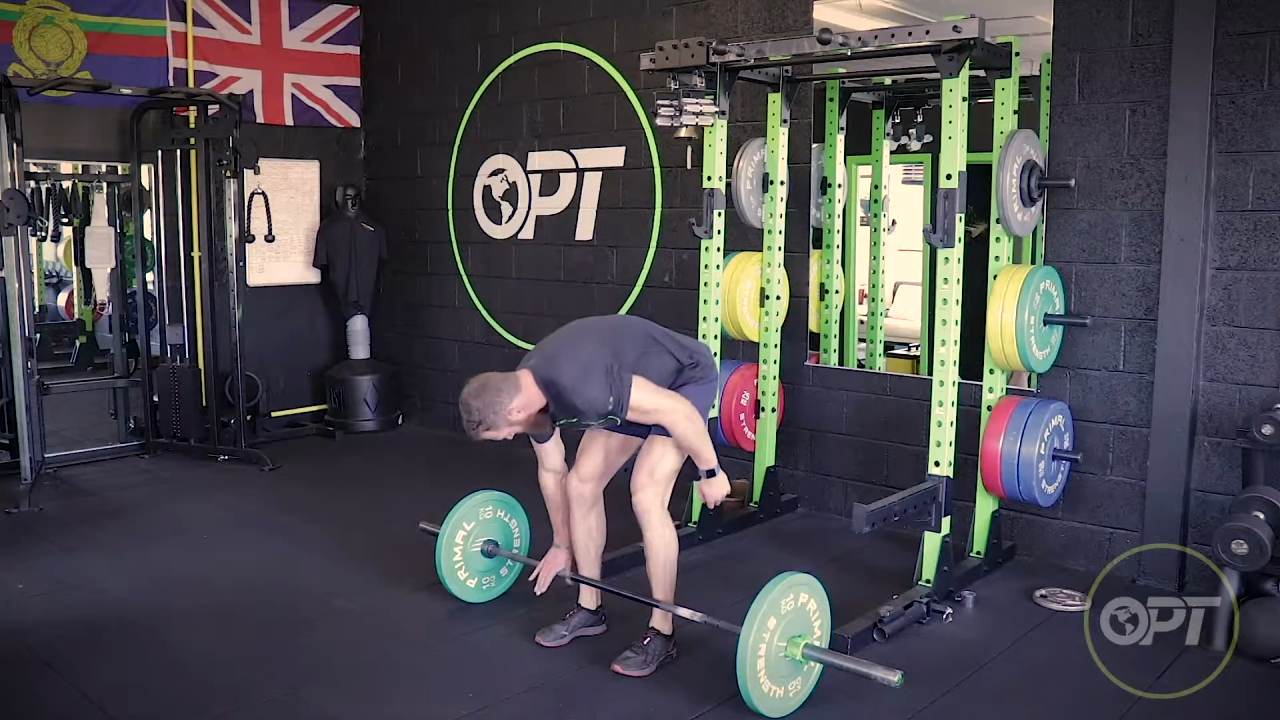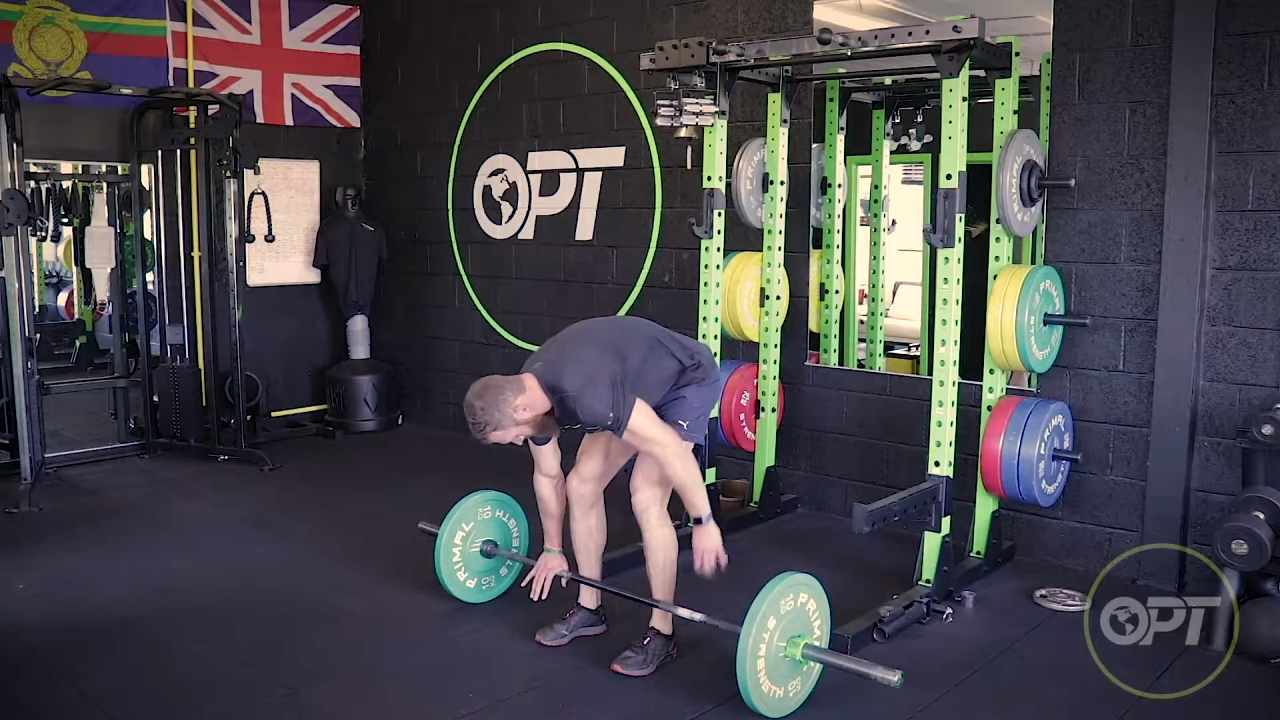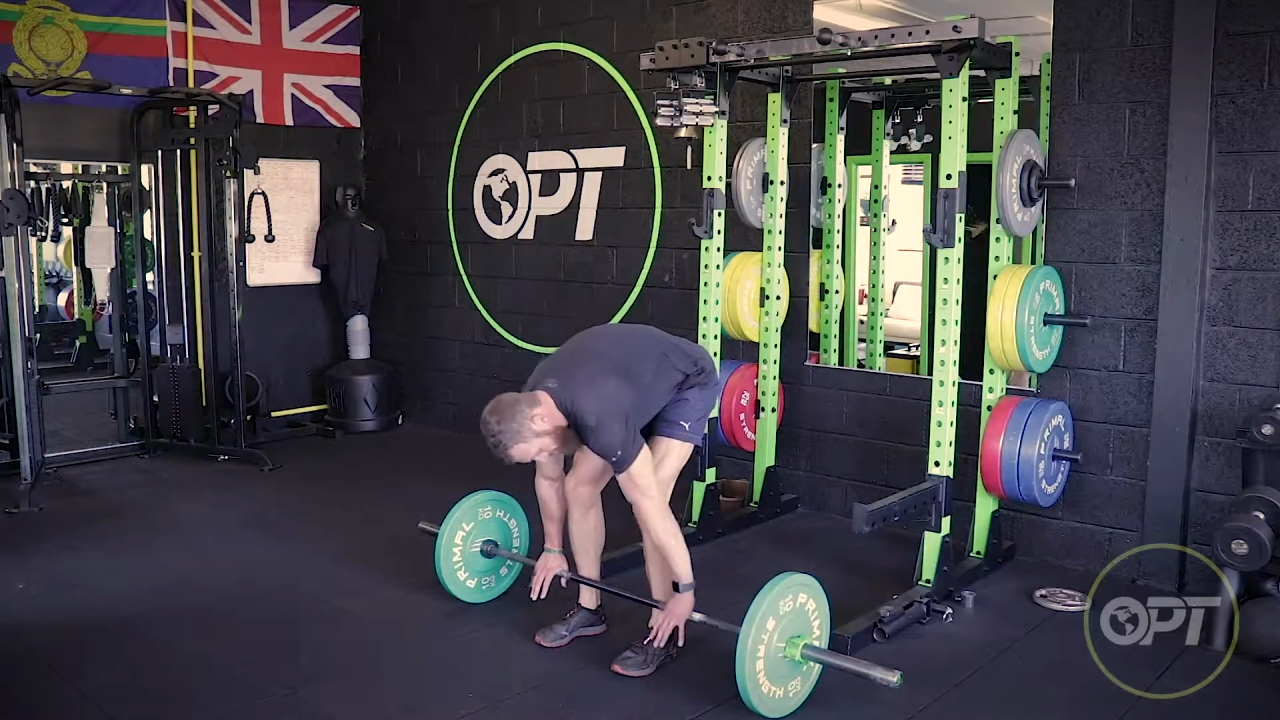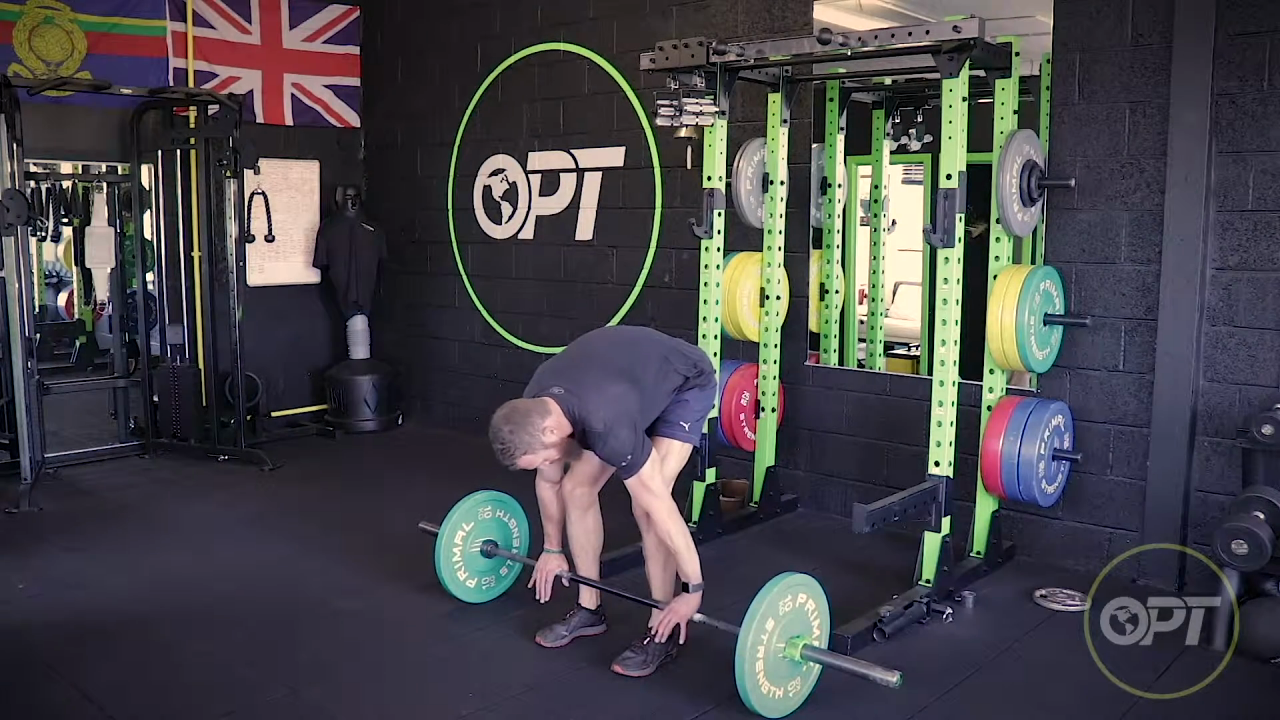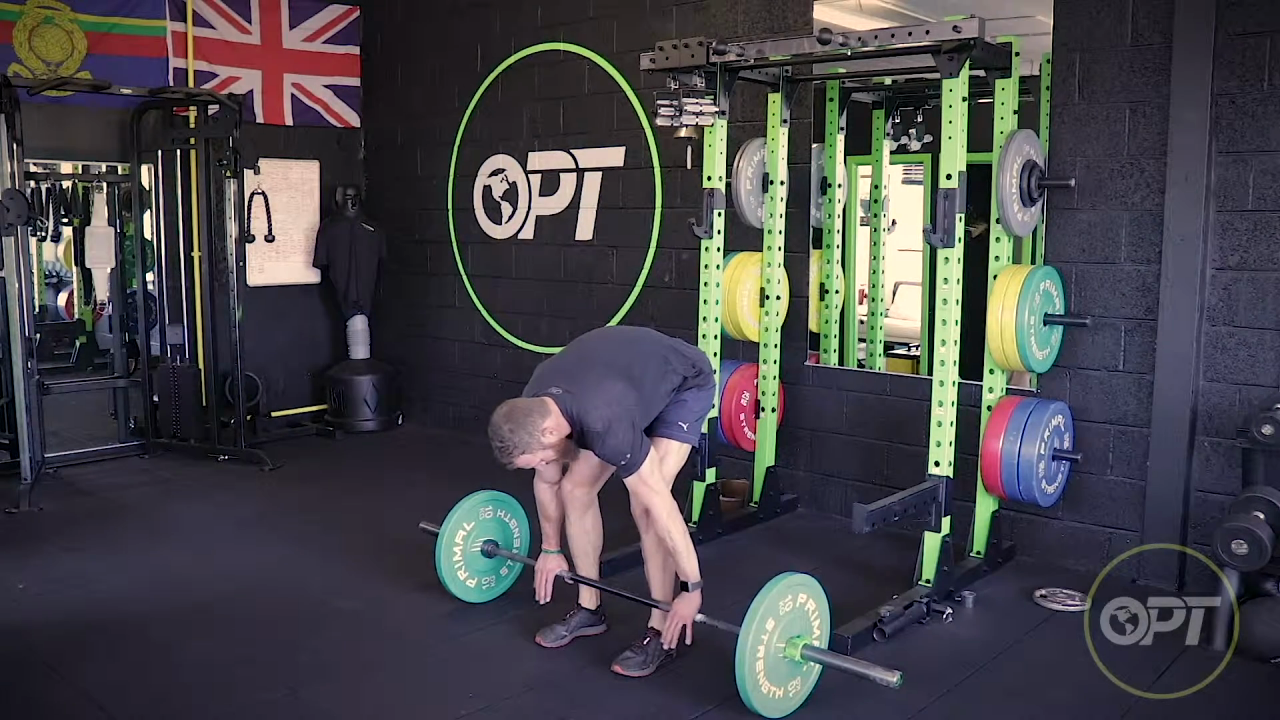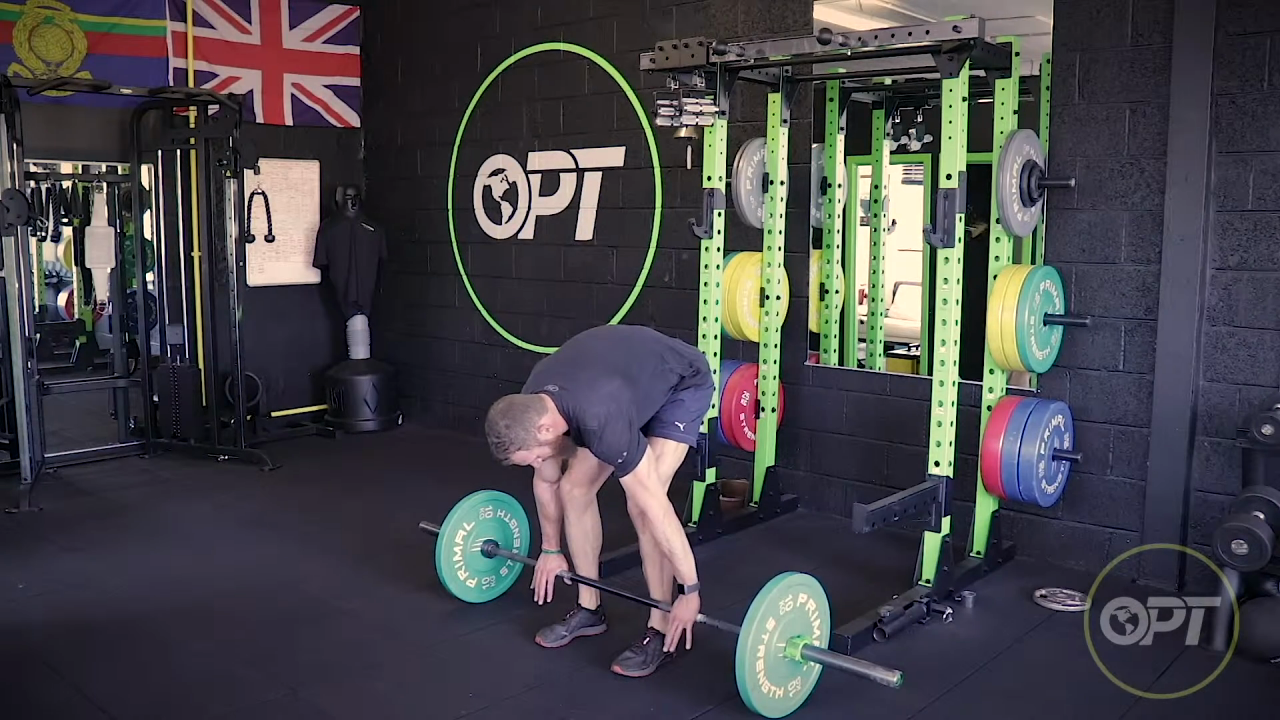
dt=0.4s
person 1, frame 1
left shoulder: (581, 387)
right shoulder: (528, 393)
left elbow: (676, 411)
right elbow: (552, 471)
left wrist: (710, 474)
right wrist: (561, 545)
left hip: (684, 380)
right hip: (632, 383)
left knee: (646, 496)
right knee: (581, 484)
left ankle: (661, 632)
right ankle: (589, 609)
person 1, frame 2
left shoulder: (585, 394)
right shoulder: (530, 395)
left elbow: (670, 449)
right elbow: (548, 476)
left wrist: (704, 523)
right wrist: (552, 548)
left hip: (688, 380)
right hip: (637, 382)
left knee: (645, 497)
right knee: (581, 485)
left ankle: (662, 633)
right ankle: (589, 608)
person 1, frame 3
left shoulder: (599, 418)
right shoulder: (534, 405)
left elbow: (652, 508)
right elbow: (549, 480)
left wrist: (684, 590)
right wrist: (553, 548)
left hip: (688, 383)
right hip: (636, 378)
left knee: (645, 502)
right knee: (579, 485)
left ankle: (662, 631)
right ankle: (589, 608)
person 1, frame 4
left shoulder: (606, 424)
right shoulder: (533, 412)
left elbow: (662, 511)
right elbow: (549, 483)
left wrist: (693, 590)
right wrist: (552, 549)
left hip: (686, 384)
right hip: (633, 374)
left knee: (646, 505)
right knee: (576, 487)
left ankle: (663, 632)
right ankle: (589, 608)
person 1, frame 5
left shoulder: (604, 423)
right shoulder: (531, 412)
left elbow: (662, 508)
right elbow: (547, 483)
left wrist: (692, 589)
right wrist: (550, 549)
left hip: (684, 385)
right hip: (632, 374)
left knee: (644, 505)
right knee: (575, 488)
left ankle: (662, 631)
right ankle: (589, 608)
person 1, frame 6
left shoulder: (600, 420)
right shoulder: (530, 408)
left elbow: (656, 510)
right elbow: (546, 482)
left wrist: (690, 591)
right wrist: (550, 549)
left hip: (682, 385)
right hip: (631, 375)
left knee: (640, 505)
right knee: (574, 488)
left ankle: (661, 630)
right ankle: (589, 609)
